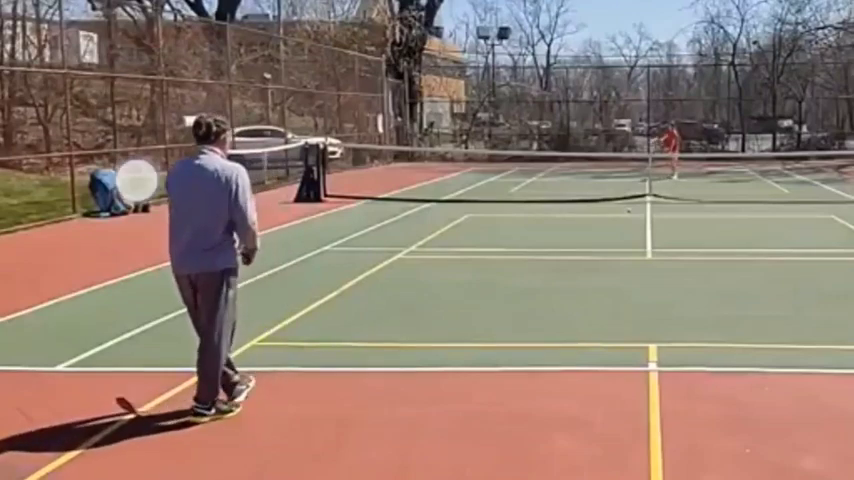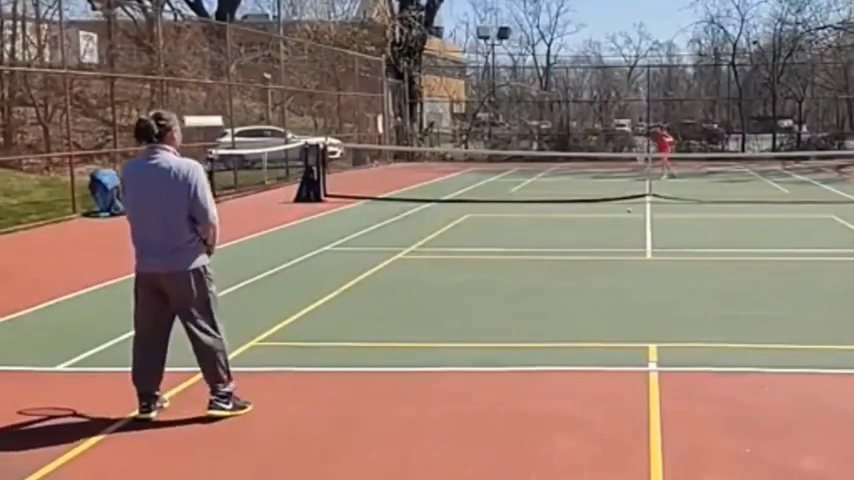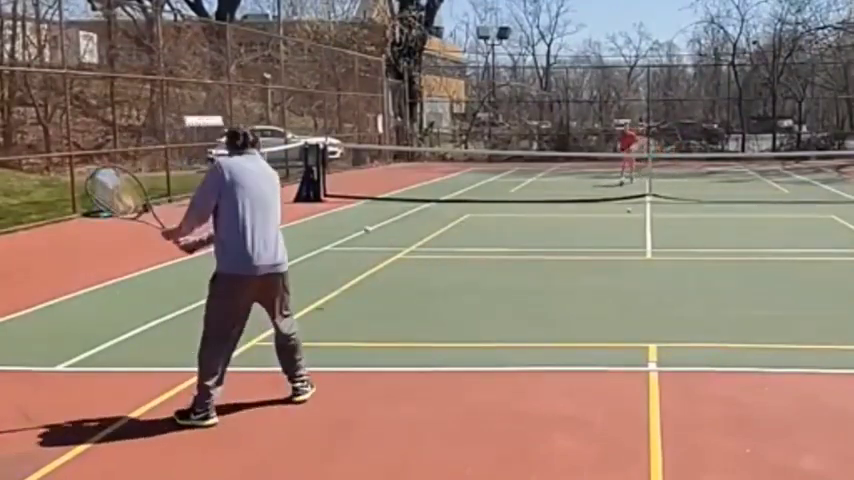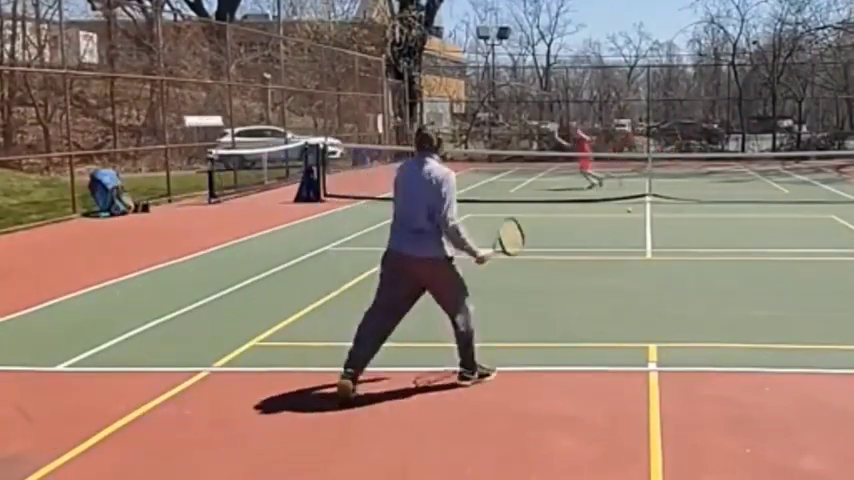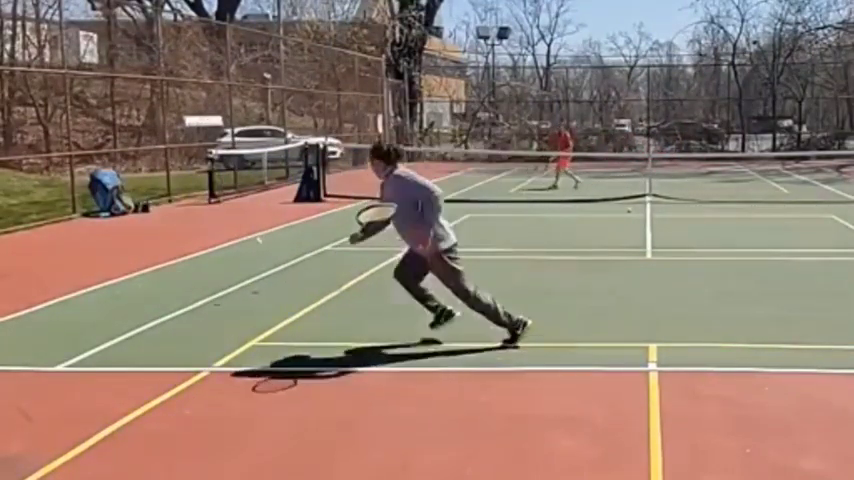
dt=1s
person 1, frame 1
left shoulder: (176, 171)
right shoulder: (232, 172)
left elbow: (181, 216)
right elbow: (246, 223)
right wrist: (251, 249)
left hip: (182, 264)
right hip: (216, 263)
left knee: (206, 330)
right knee: (216, 333)
left ankle: (230, 383)
right ankle: (207, 402)
person 1, frame 2
left shoulder: (130, 172)
right shoulder: (188, 169)
left elbow: (132, 216)
right elbow: (209, 221)
right wrist: (208, 245)
left hip: (147, 267)
right hip: (186, 265)
left knee: (149, 334)
right knee: (205, 332)
left ankle: (148, 399)
right ankle: (222, 396)
person 1, frame 3
left shoulder: (222, 166)
right shoulder: (270, 174)
left elbow: (199, 213)
left wrist: (178, 233)
right wrist: (200, 242)
left hip: (237, 268)
right hip: (275, 265)
left knee: (218, 338)
right knee: (284, 324)
left ankle: (204, 406)
right ankle: (300, 382)
person 1, frame 4
left shoulder: (403, 171)
right shoulder: (443, 175)
right elbow: (448, 222)
right wrist: (473, 252)
left hip: (398, 255)
right hip: (432, 257)
left knee: (379, 316)
right knee: (460, 308)
left ankle: (351, 374)
right ankle: (469, 369)
person 1, frame 5
left shoulder: (401, 178)
right shoulder: (389, 183)
left elbow: (433, 195)
right elbow: (400, 215)
left wrist: (427, 233)
right wrist: (368, 231)
left hip: (438, 246)
left knee: (467, 292)
right knee: (403, 274)
left ankle: (515, 324)
right ankle: (441, 311)
